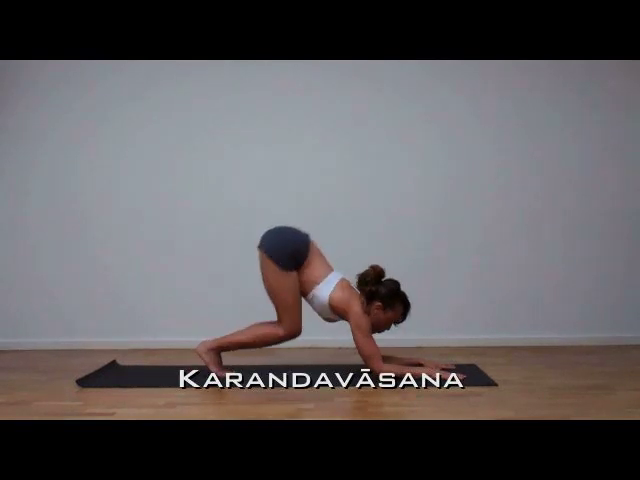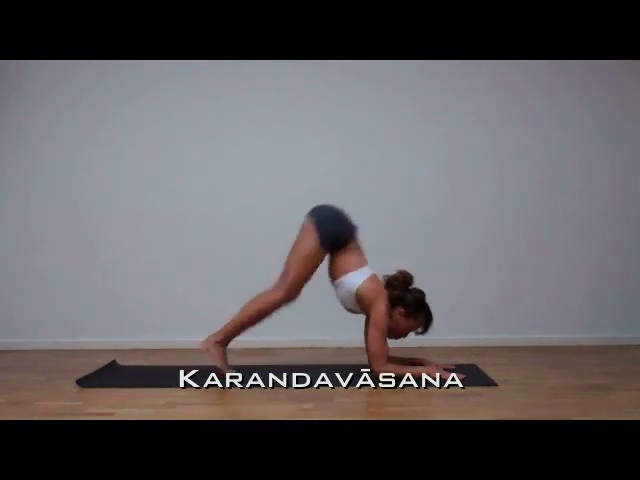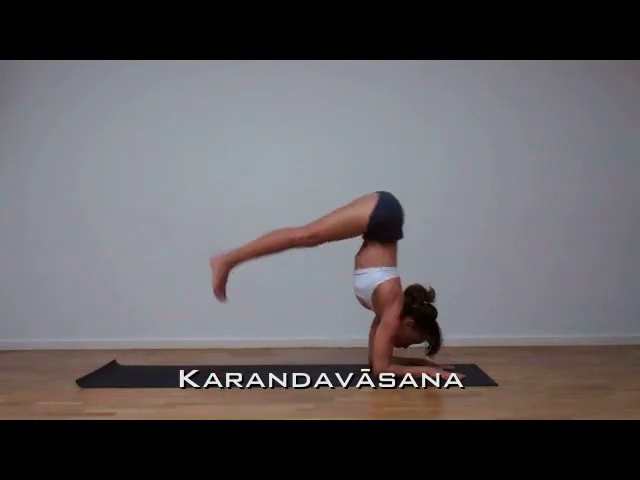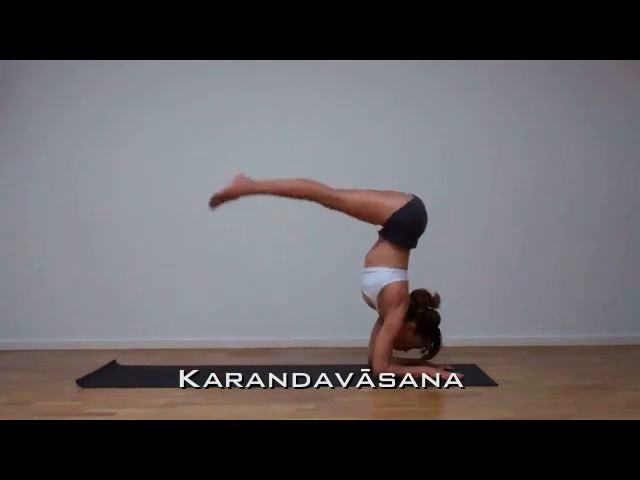
dt=0.2s
person 1, frame 1
left shoulder: (356, 302)
right shoulder: (356, 309)
left elbow: (374, 358)
right elbow: (378, 367)
left wrist: (418, 362)
right wrist: (423, 371)
left hip: (287, 244)
right hip: (282, 246)
left knee: (287, 328)
right knee: (290, 328)
right ankle: (211, 346)
person 1, frame 2
left shoulder: (373, 299)
right shoulder: (379, 304)
left elbow: (377, 355)
right elbow: (380, 368)
left wrist: (420, 362)
right wrist: (424, 370)
left hip: (328, 225)
right hip: (329, 224)
left knee: (284, 292)
right knee: (284, 292)
right ankle: (218, 339)
person 1, frame 3
right shoulder: (392, 307)
right elbow: (380, 368)
left wrist: (420, 362)
right wrist: (423, 370)
left knee: (303, 237)
right knee: (304, 235)
right ankle: (228, 260)
person 1, frame 4
right shoulder: (397, 309)
right elbow: (379, 368)
right wrist: (421, 370)
left hip: (405, 216)
left knee: (330, 197)
right knee: (329, 196)
